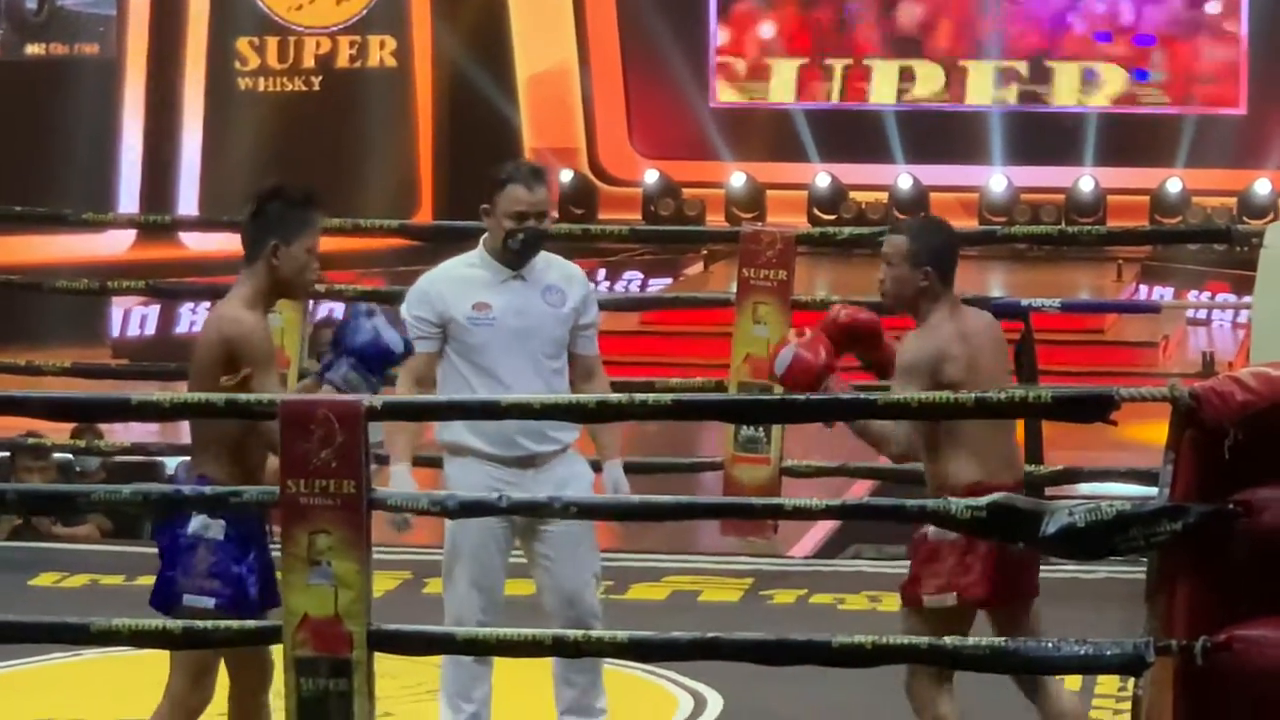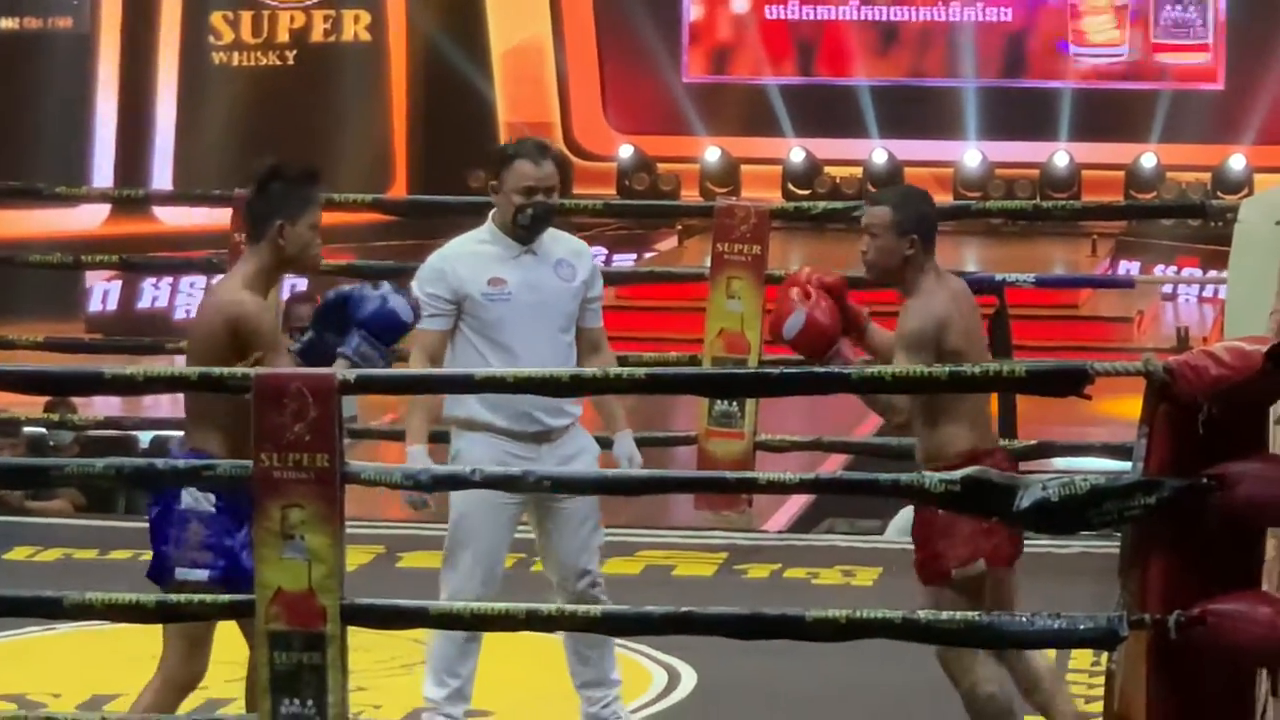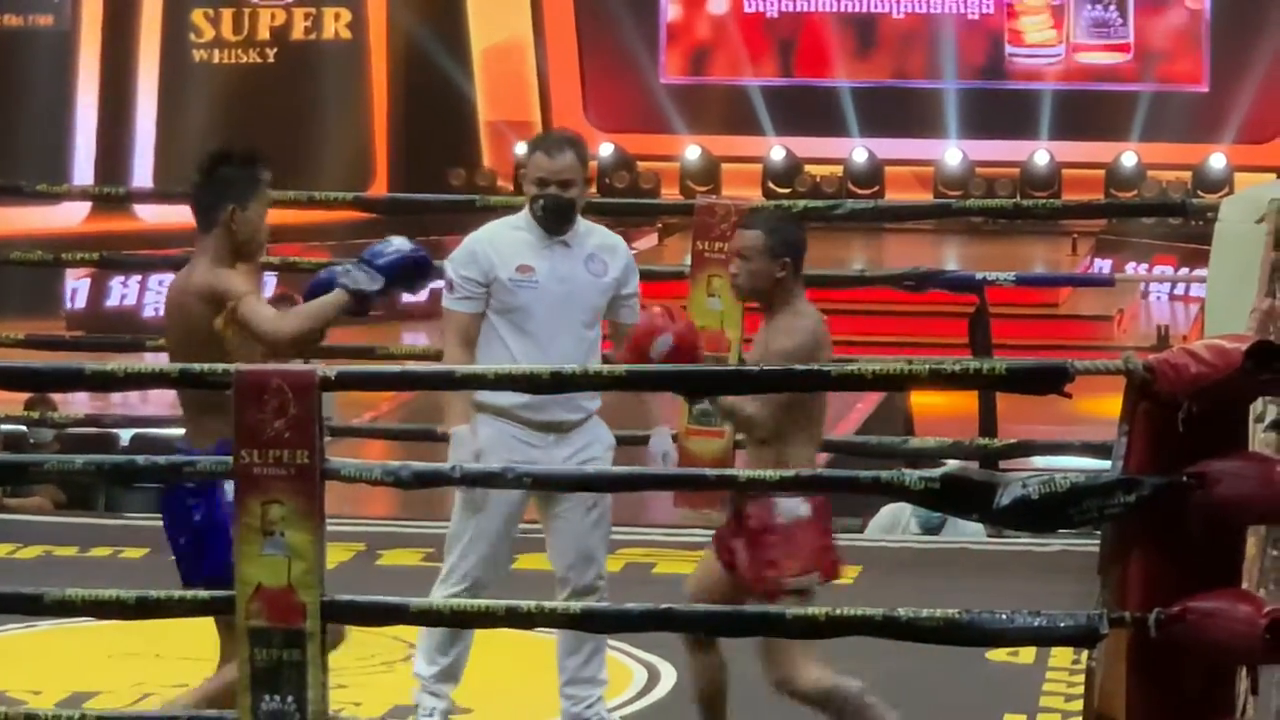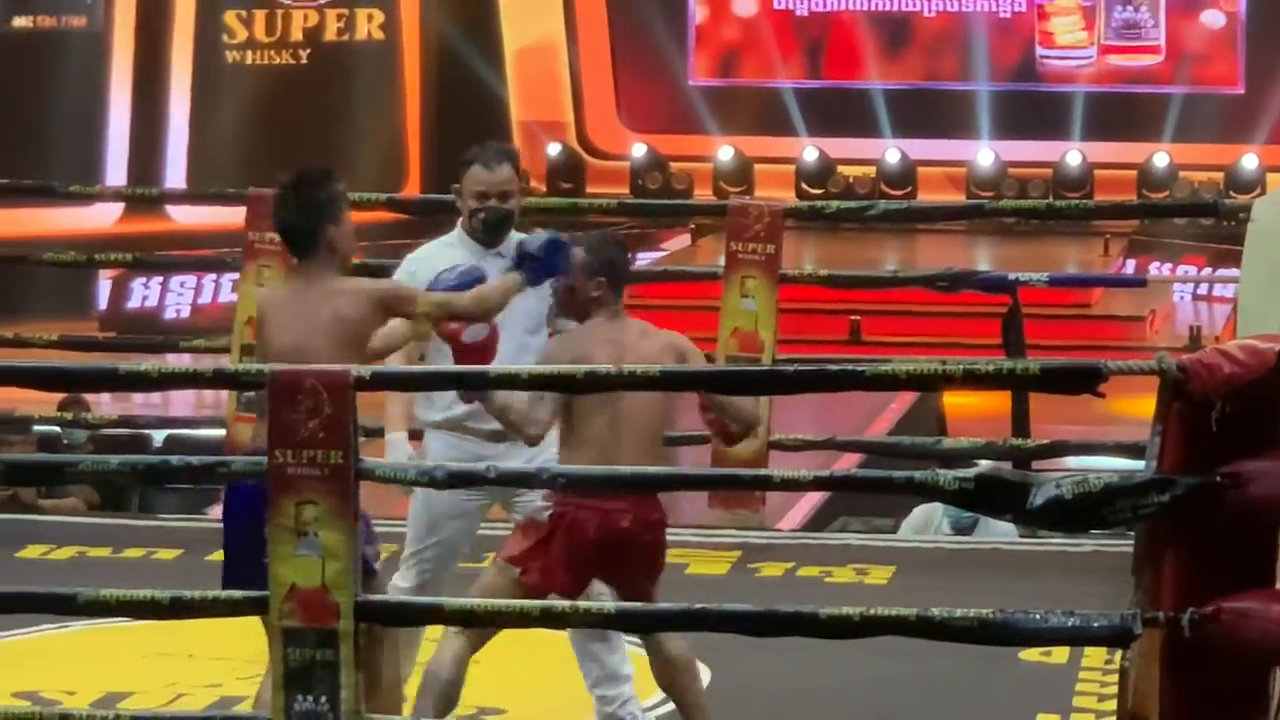
dt=0.4s
person 1, frame 1
left shoulder: (570, 282)
right shoulder: (440, 286)
left elbow: (589, 378)
right elbow: (412, 385)
left wrist: (612, 461)
right wrist: (400, 469)
left hip: (558, 470)
right hip: (476, 473)
left knee: (578, 608)
right knee: (470, 619)
person 1, frame 2
left shoulder: (576, 256)
right shoulder: (452, 263)
left elbow: (594, 352)
right elbow: (424, 361)
left wrist: (622, 433)
right wrist: (416, 448)
left hip: (567, 446)
right hip: (488, 448)
left knee: (583, 586)
right knee: (468, 593)
person 1, frame 3
left shoulder: (612, 252)
right shoulder: (485, 246)
left elbow: (632, 346)
right elbow: (458, 346)
left wrist: (658, 427)
right wrist: (461, 431)
left hip: (581, 438)
right hip: (502, 433)
left knee: (584, 579)
right knee: (468, 573)
person 1, frame 4
right shoulder: (426, 264)
right elbow: (400, 360)
right wrist: (396, 438)
left hip: (535, 446)
right hip: (455, 447)
right knee: (416, 583)
person 2, frame 1
left shoulder: (234, 318)
right shoulder: (244, 327)
right elbow: (280, 434)
left wrist: (330, 374)
right wrist: (344, 380)
left hip: (233, 518)
right hip: (212, 523)
left knee: (252, 675)
person 2, frame 2
left shoulder: (235, 296)
right shoulder: (247, 308)
left wrist: (314, 347)
right wrist: (356, 353)
left hip: (227, 492)
right hip: (203, 495)
right knee: (181, 671)
person 2, frame 3
left shoulder: (195, 286)
right shoulder: (217, 283)
right elbow: (279, 333)
left wrist: (321, 307)
right wrist: (354, 286)
left hip: (206, 476)
right hip: (224, 479)
left knee: (245, 654)
person 2, frame 4
left shoulder: (271, 304)
right shoulder: (369, 297)
right elbow: (473, 307)
left wrist: (409, 331)
right wrist: (525, 271)
left hip: (255, 487)
right knee: (375, 642)
person 3, frame 1
left shoulder: (926, 345)
right shoulder: (981, 325)
left elbow: (902, 444)
left wrist: (830, 390)
right wrist: (881, 356)
right knee: (1035, 674)
person 3, frame 2
left shoulder: (926, 312)
right shoulder: (948, 289)
left elbow: (895, 406)
right elbow: (905, 355)
left wrist: (830, 348)
right wrist: (850, 318)
right hip: (986, 473)
left knee: (959, 655)
person 3, frame 3
left shoulder: (796, 330)
right shoulder: (779, 321)
left elbow: (760, 422)
left hip: (784, 506)
right hip: (764, 503)
left knee: (790, 671)
person 3, frame 4
left shoulder: (566, 349)
right shoulder: (672, 345)
left elbow: (531, 426)
right elbow: (743, 415)
right wrist: (724, 423)
left hip: (575, 511)
right hip: (640, 511)
left knee: (462, 633)
right knee: (653, 626)
